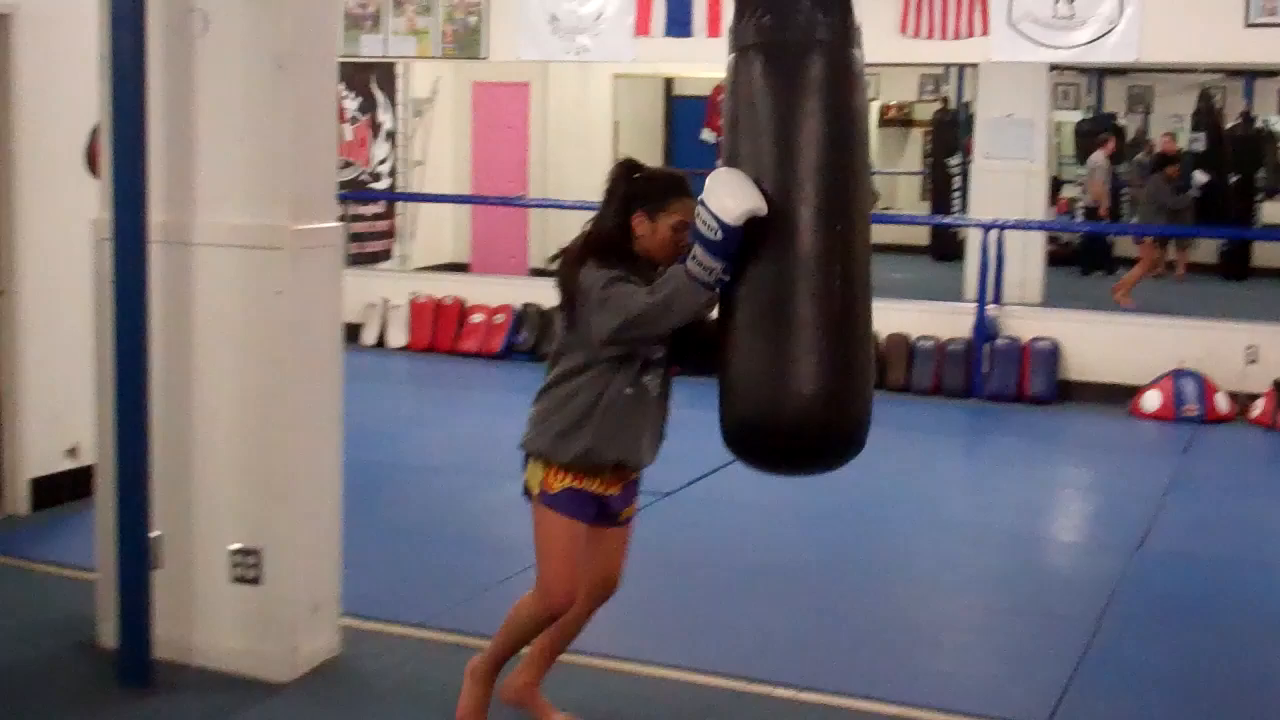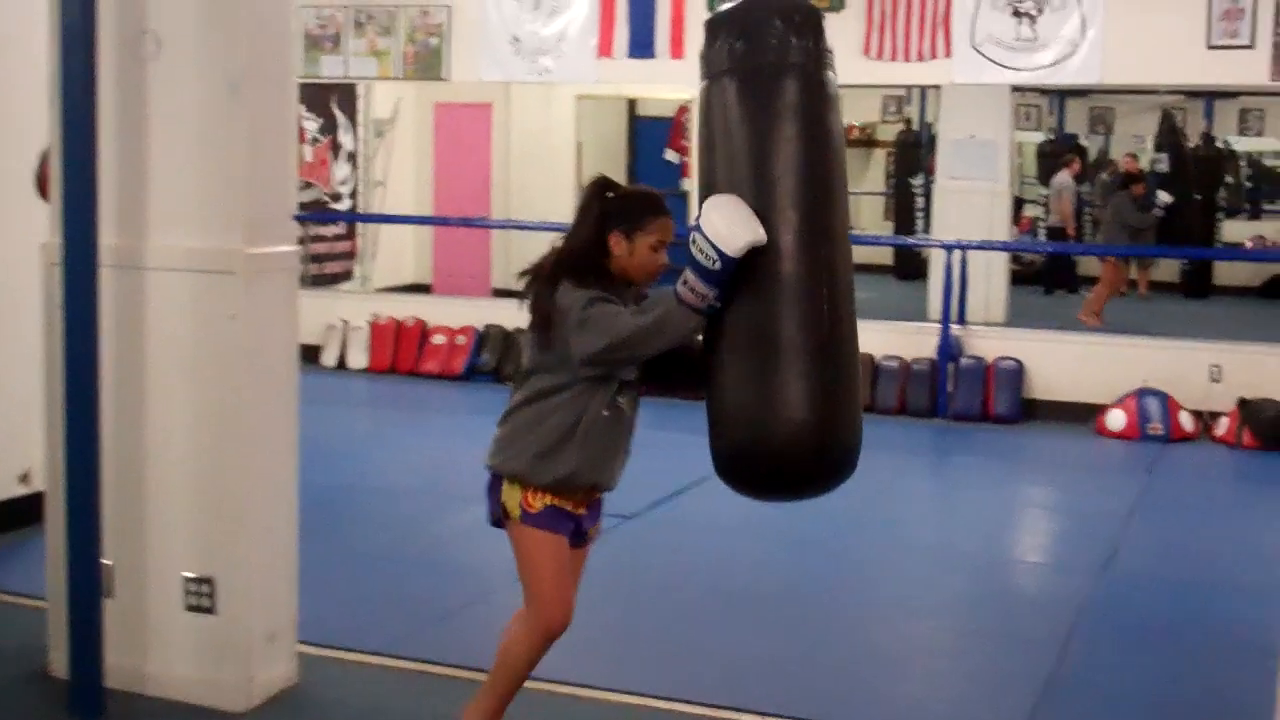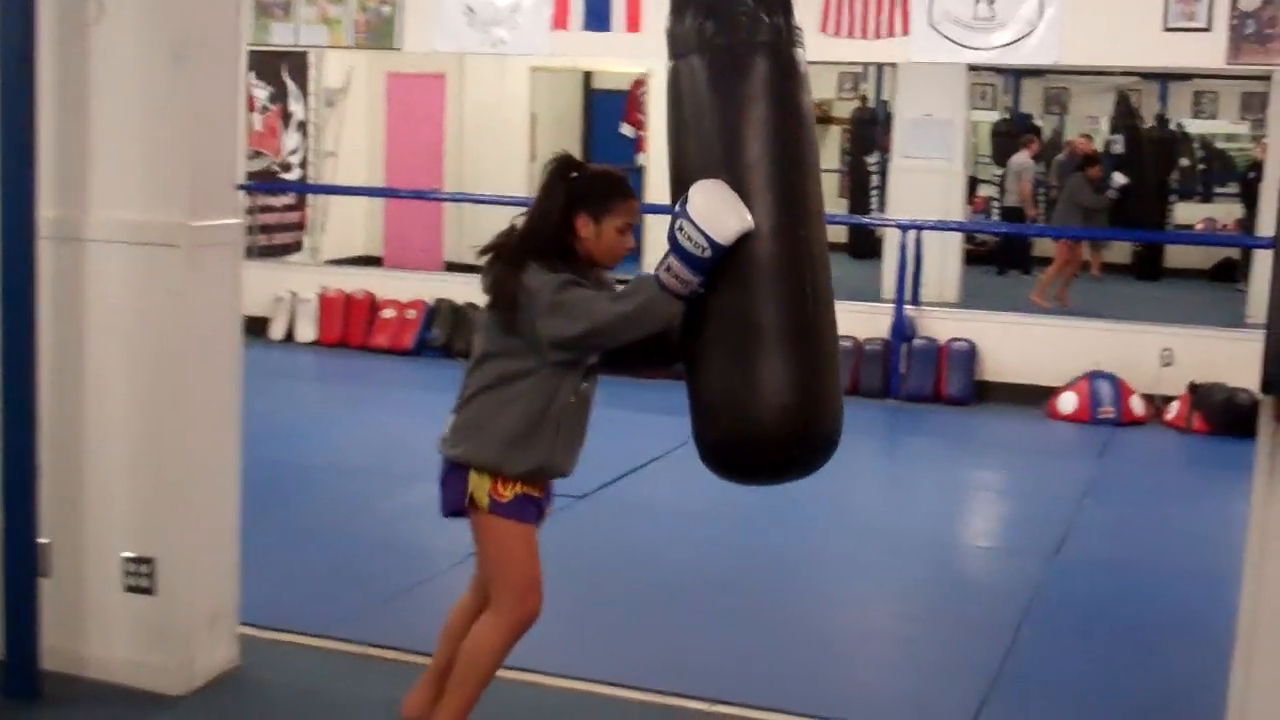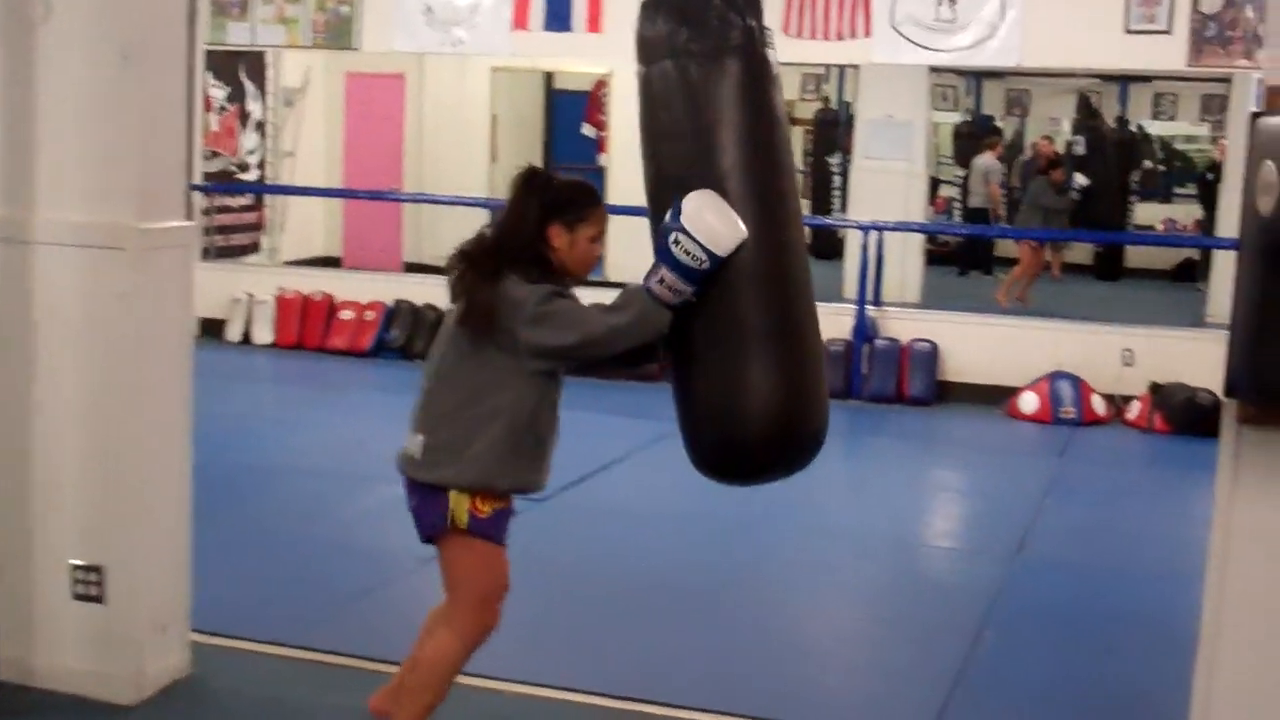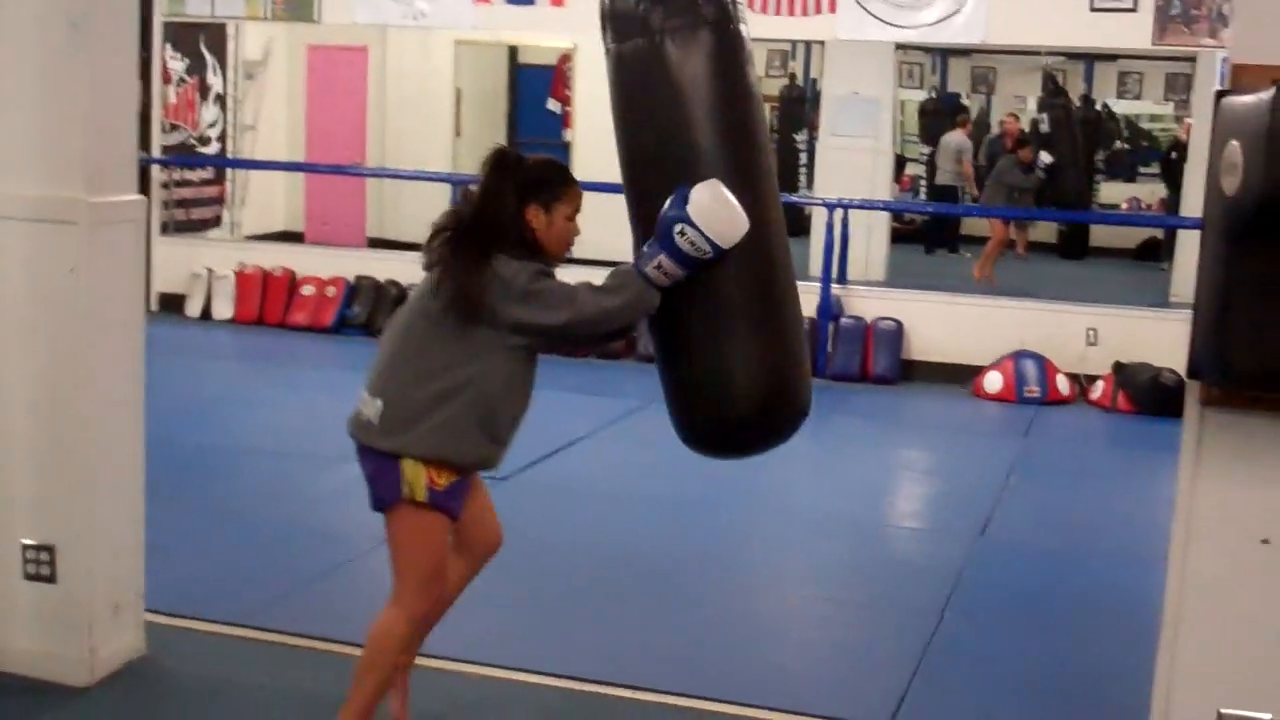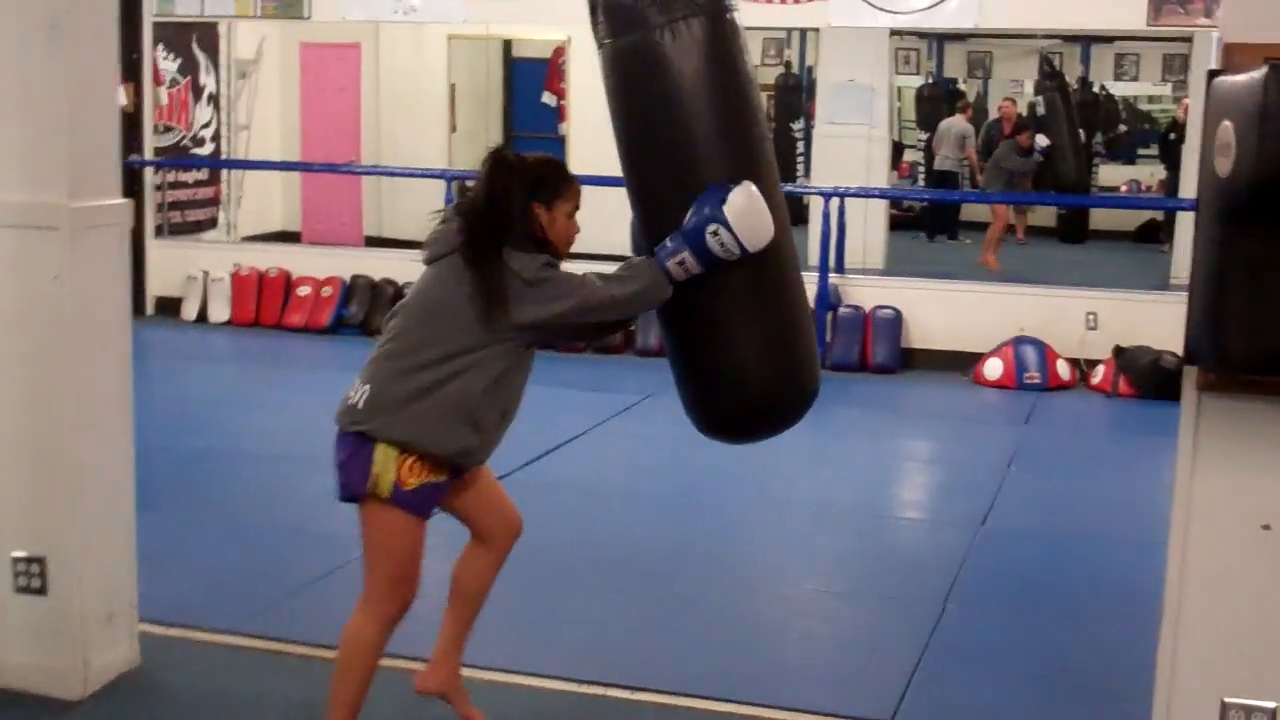
dt=0.1s
person 1, frame 1
left shoulder: (646, 283)
right shoulder: (599, 284)
right elbow: (647, 317)
left hip: (621, 461)
right hip: (566, 457)
left knee: (602, 584)
right knee: (559, 594)
right ankle: (484, 670)
person 1, frame 2
left shoulder: (626, 300)
right shoulder: (572, 304)
left elbow: (665, 358)
right elbow: (635, 336)
left hip: (582, 480)
right hip: (533, 474)
left knee: (542, 610)
right knee: (551, 615)
person 1, frame 3
left shoulder: (563, 279)
right shoulder: (540, 288)
left elbow: (615, 337)
right elbow: (614, 318)
right wrist: (683, 268)
left hip: (517, 460)
right hip: (490, 461)
left knee: (490, 593)
right knee: (519, 604)
person 1, frame 4
left shoulder: (534, 288)
right shoulder: (519, 298)
left elbow: (597, 341)
right elbow: (600, 331)
left hip: (469, 467)
right hip: (460, 474)
left knee: (478, 596)
right knee: (477, 617)
person 1, frame 5
left shoulder: (492, 264)
right shoulder: (505, 280)
left elbow: (575, 319)
right elbow: (587, 310)
left wrist: (646, 273)
left hip: (433, 441)
right hip: (409, 445)
left knee: (480, 539)
right knee: (421, 597)
left ankle: (391, 666)
person 1, frame 6
left shoulder: (489, 257)
right shoulder: (514, 274)
left elbow: (581, 311)
right elbow: (598, 298)
left wrist: (657, 264)
right wrist: (683, 255)
left hip: (429, 436)
right hip: (394, 437)
left knee: (501, 528)
right knee: (388, 598)
left ankle: (443, 669)
